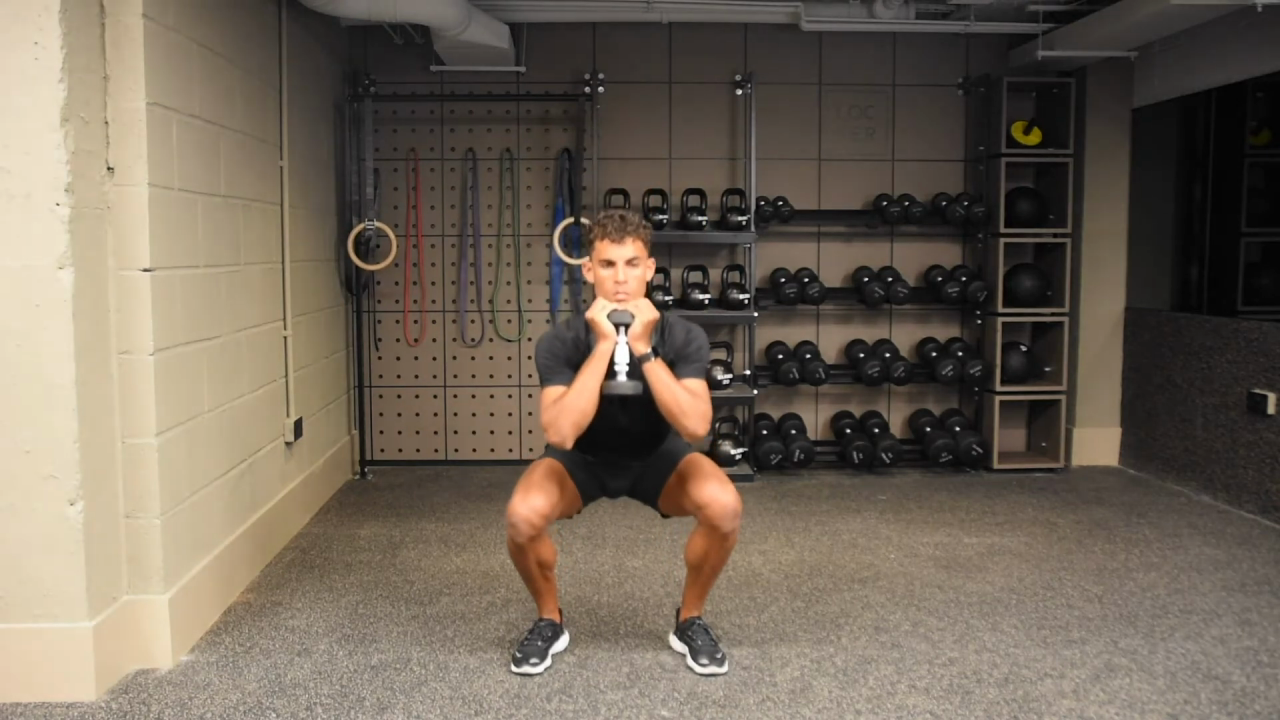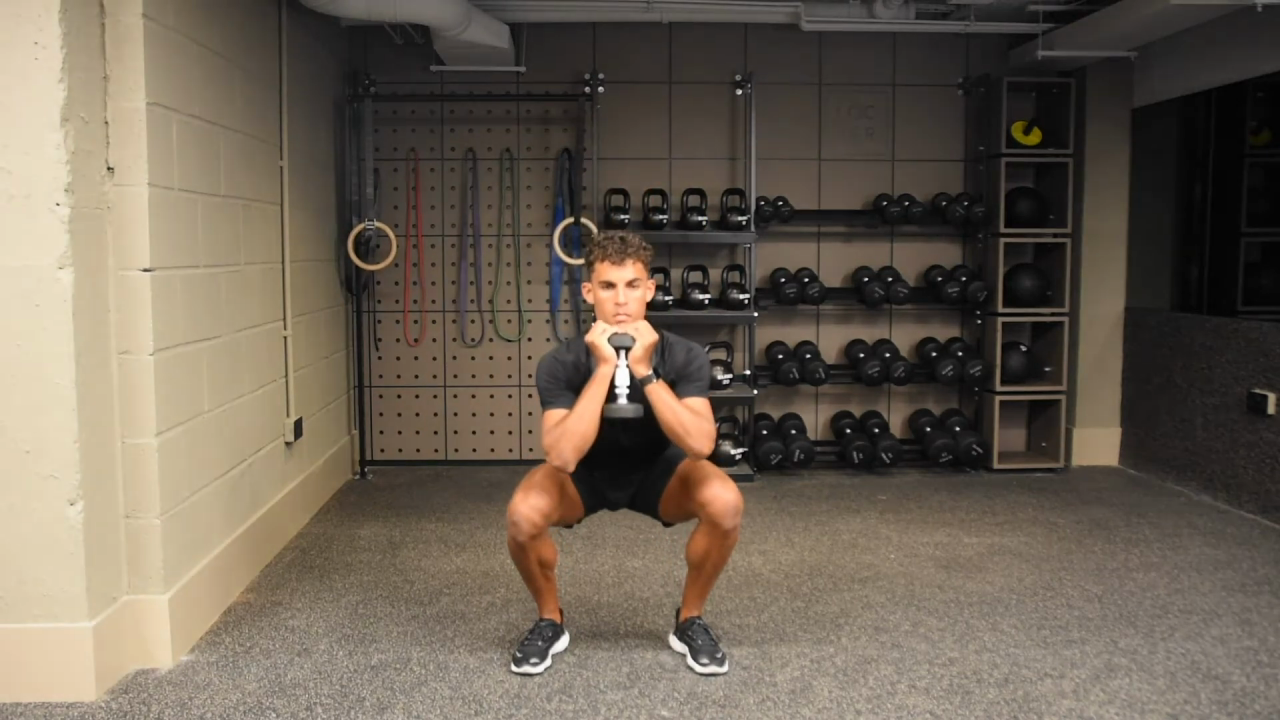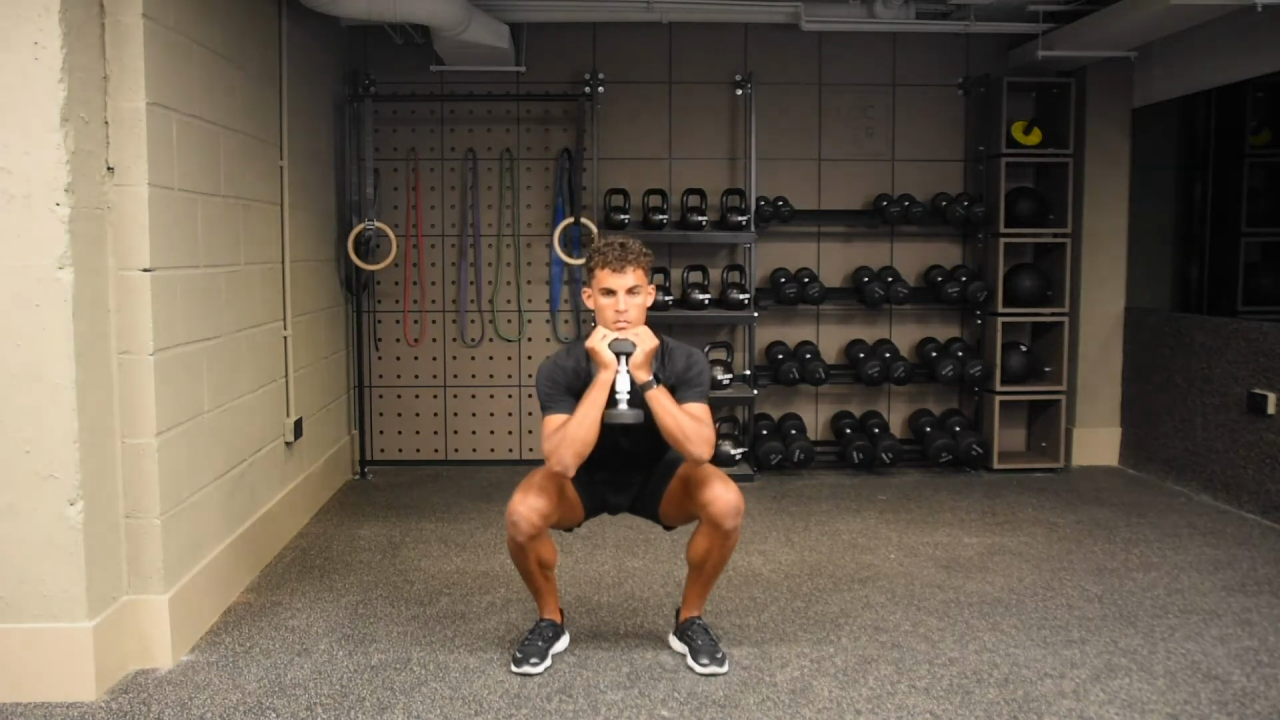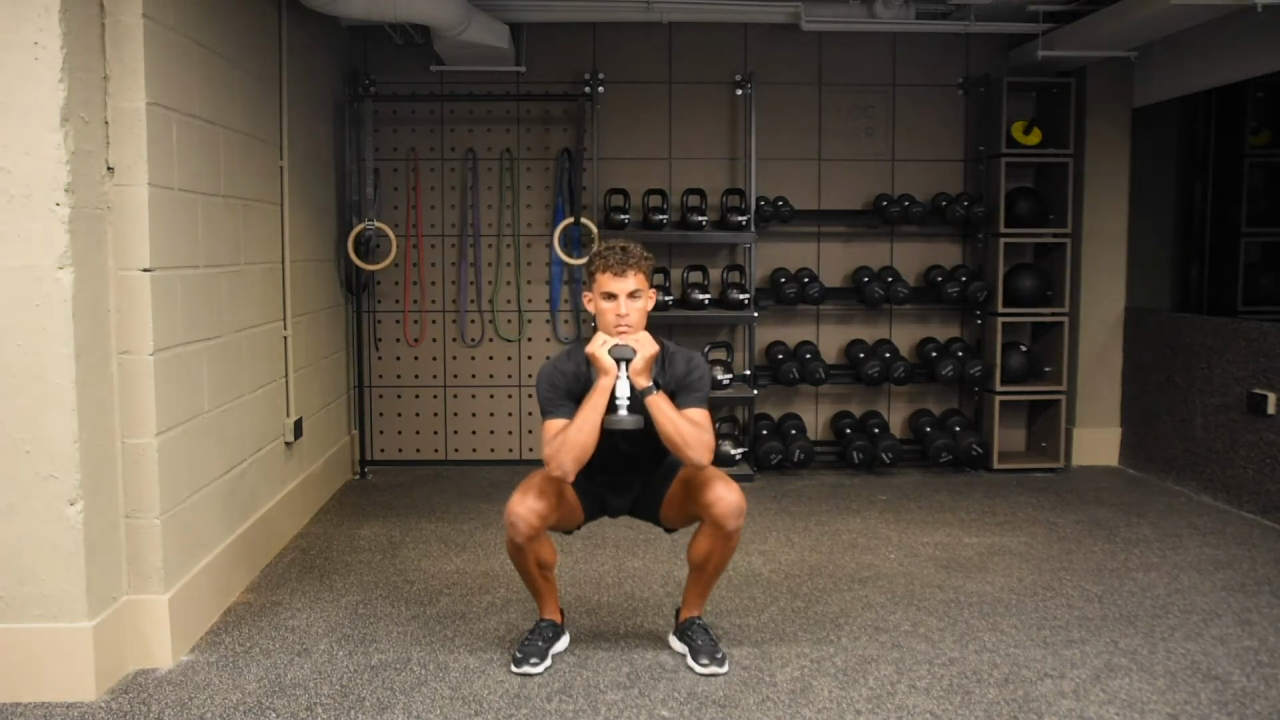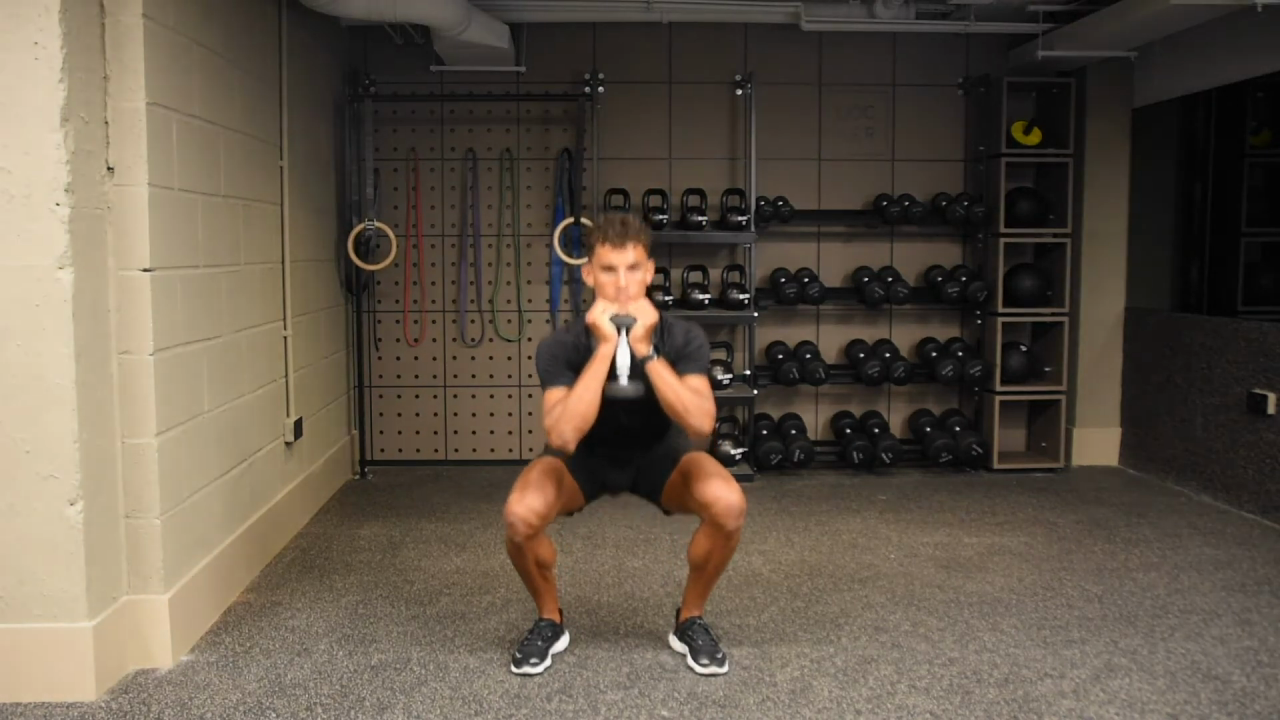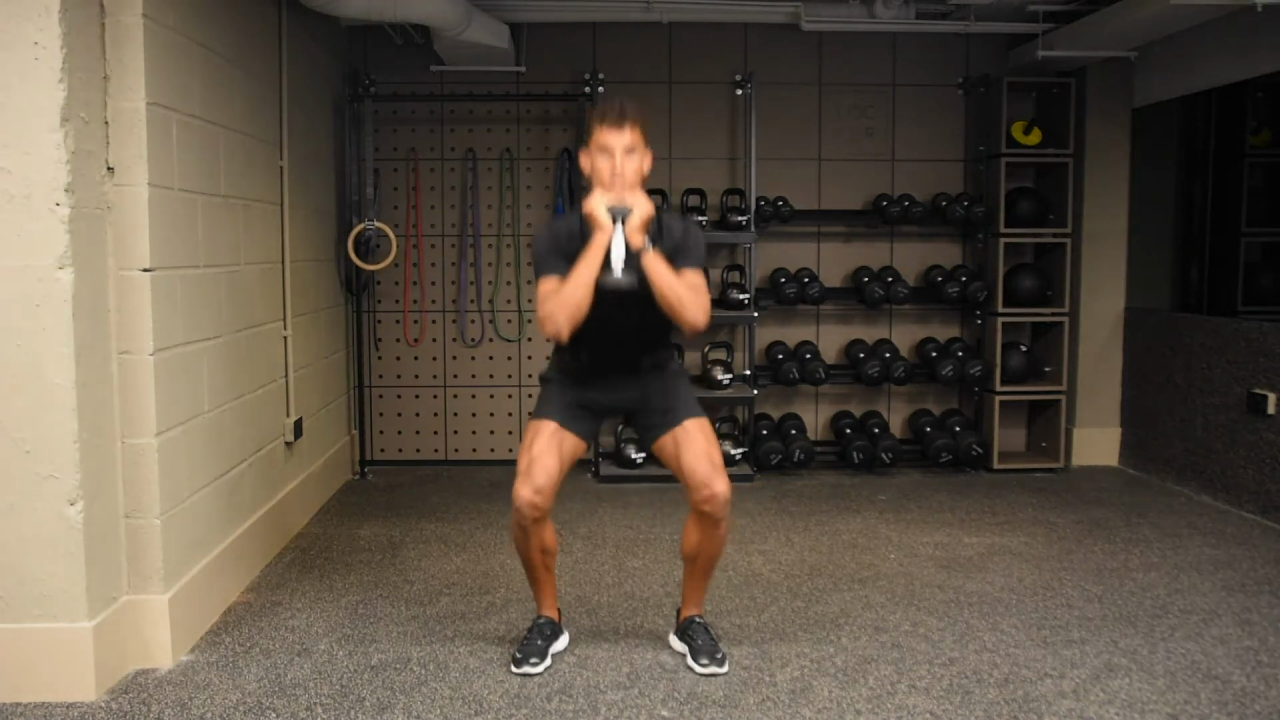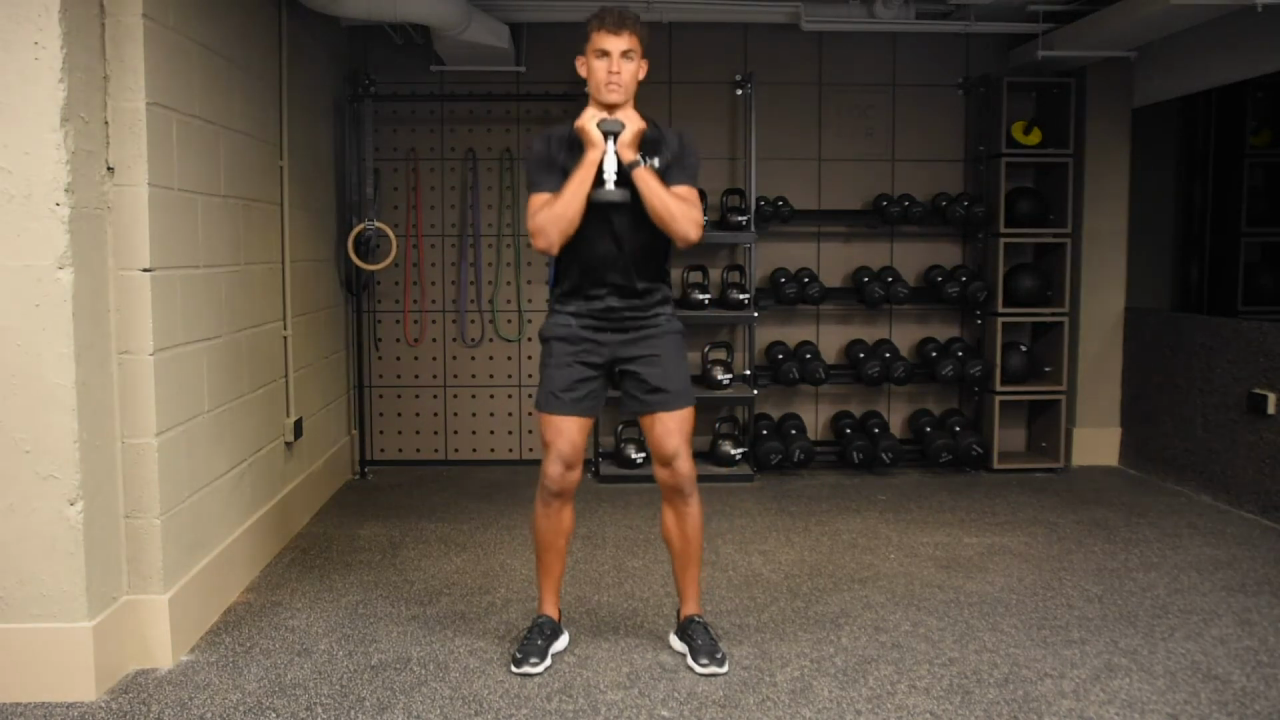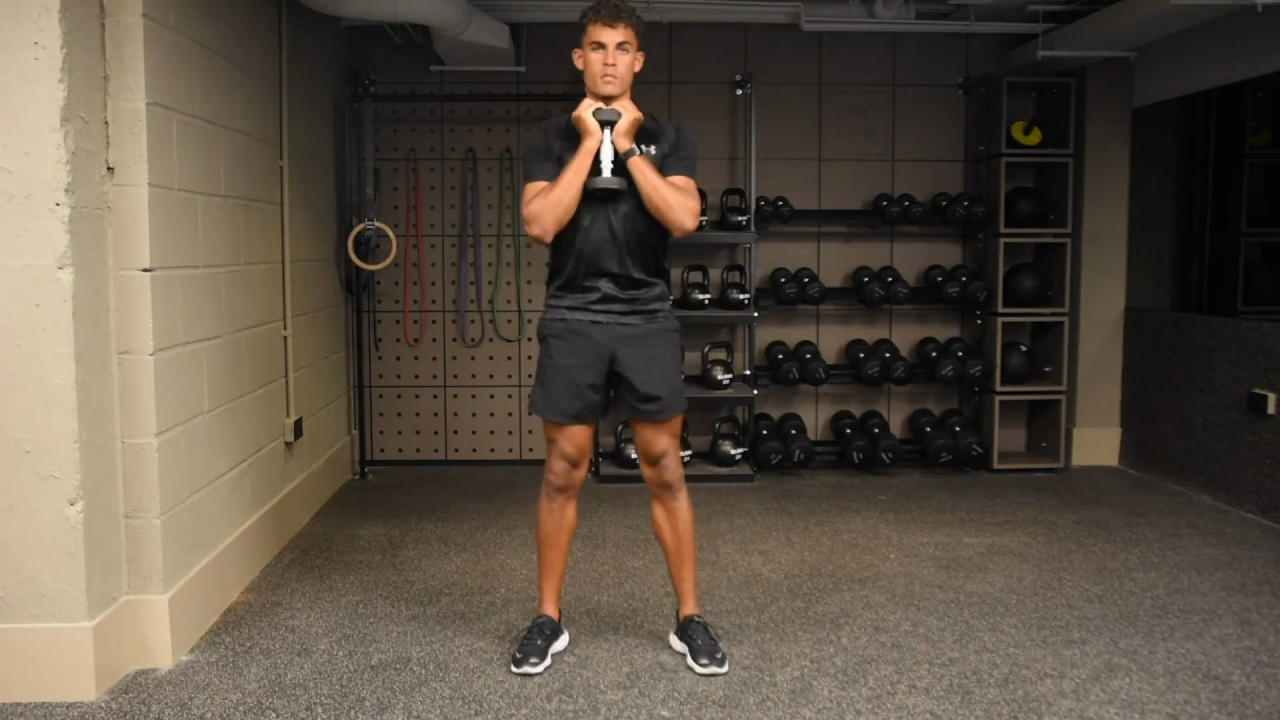
dt=0.3s
person 1, frame 1
left shoulder: (683, 337)
right shoulder: (561, 342)
left elbow: (696, 426)
right elbow: (560, 435)
left wrist: (644, 349)
right wrist: (603, 346)
left hip: (655, 455)
right hip: (584, 458)
left knee: (724, 505)
right knee: (523, 515)
left ankle: (690, 620)
right ankle: (550, 621)
person 1, frame 2
left shoulder: (684, 356)
right shoulder: (561, 363)
left elbow: (700, 445)
right elbow: (562, 458)
left wrist: (644, 371)
right wrist: (604, 368)
left hip: (656, 468)
right hip: (586, 472)
left knee: (725, 502)
right knee: (524, 513)
left ankle: (690, 620)
right ankle: (549, 621)
person 1, frame 3
left shoulder: (683, 361)
right shoulder: (562, 367)
left elbow: (700, 451)
right elbow: (561, 463)
left wrist: (644, 377)
right wrist: (604, 374)
left hip: (656, 472)
right hip: (586, 476)
left knee: (726, 503)
right knee: (523, 514)
left ankle: (689, 621)
right ankle: (550, 621)
person 1, frame 4
left shoulder: (684, 366)
right shoulder: (562, 372)
left elbow: (700, 456)
right elbow: (561, 468)
left wrist: (645, 383)
right wrist: (605, 380)
left hip: (657, 476)
right hip: (586, 479)
left knee: (728, 504)
right knee: (521, 514)
left ankle: (690, 619)
right ankle: (550, 620)
person 1, frame 5
left shoulder: (681, 336)
right shoulder: (563, 344)
left elbow: (700, 425)
right elbow: (562, 437)
left wrist: (646, 349)
right wrist: (606, 348)
left hip: (656, 449)
right hip: (586, 452)
left knee: (728, 504)
right knee: (521, 515)
left ankle: (690, 620)
right ankle: (549, 621)
person 1, frame 6
left shoulder: (677, 234)
right shoulder: (558, 236)
left elbow: (695, 317)
right elbow: (556, 326)
left wrist: (640, 242)
right wrist: (600, 237)
left hip: (655, 374)
right hip: (577, 379)
left knee: (712, 493)
right knee: (530, 499)
left ankle: (690, 620)
right ankle: (548, 620)
person 1, frame 7
left shoulder: (671, 145)
right shoulder: (553, 146)
left elbow: (688, 230)
right elbow: (545, 237)
left wrist: (631, 158)
right wrist: (592, 153)
left hip: (651, 325)
right hip: (574, 326)
left knee: (677, 472)
right knee: (559, 474)
left ankle: (690, 619)
right ankle: (548, 619)
person 1, frame 8
left shoulder: (667, 137)
right shoulder: (550, 137)
left elbow: (684, 219)
right elbow: (539, 223)
left wrist: (628, 147)
right wrist: (588, 144)
left hip: (647, 321)
right hip: (572, 321)
left knee: (665, 472)
right knee: (564, 473)
left ankle: (689, 618)
right ankle: (548, 618)
